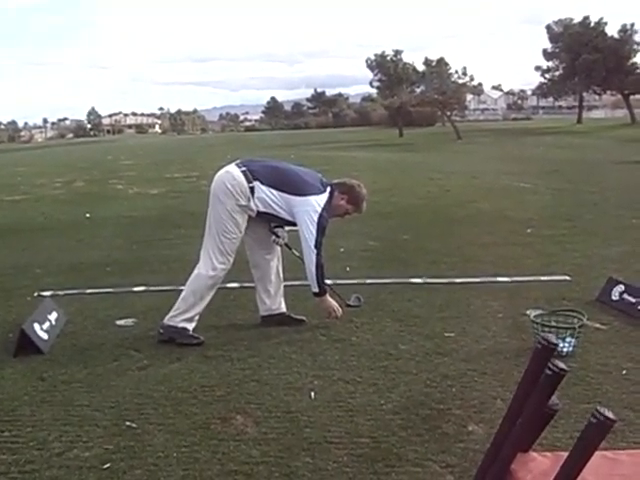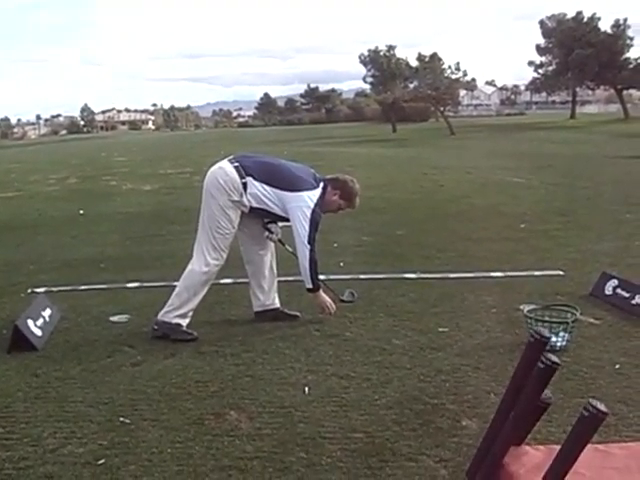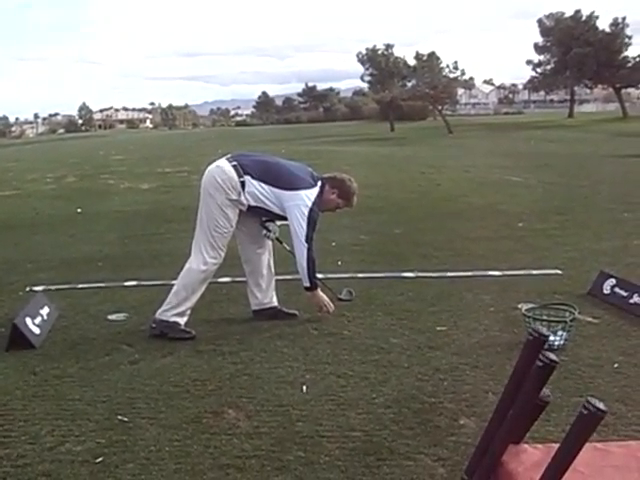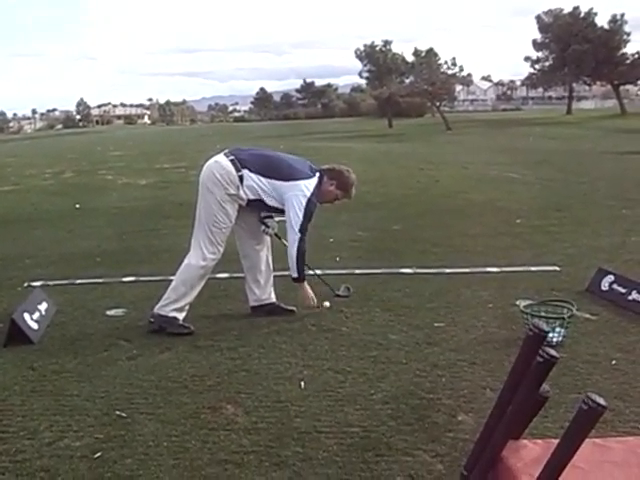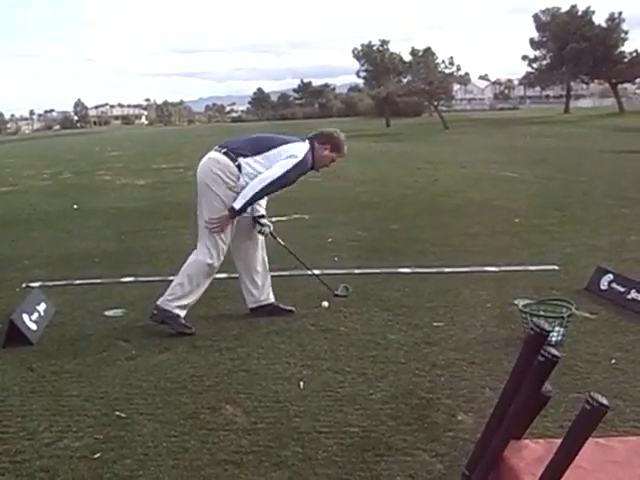
dt=0.3s
person 1, frame 1
left shoulder: (320, 186)
right shoulder: (315, 205)
right elbow: (312, 252)
left wrist: (277, 225)
right wrist: (322, 296)
left hip: (238, 180)
right hip: (235, 187)
left knee: (266, 249)
right knee: (217, 262)
left ankle: (272, 311)
right ankle: (175, 325)
person 1, frame 2
left shoulder: (313, 181)
right shoulder: (308, 201)
right elbow: (306, 248)
left wrist: (270, 221)
right wrist: (316, 291)
left hip: (231, 175)
right hip: (227, 183)
left knee: (261, 244)
right knee: (210, 258)
left ankle: (266, 306)
right ankle: (169, 321)
person 1, frame 3
left shoulder: (311, 180)
right shoulder: (305, 200)
right elbow: (303, 247)
left wrist: (267, 219)
right wrist: (314, 291)
left hip: (228, 174)
right hip: (226, 182)
left knee: (257, 243)
right knee: (208, 257)
left ankle: (264, 305)
right ankle: (166, 319)
person 1, frame 4
left shoulder: (307, 173)
right shoulder: (305, 190)
right elbow: (295, 237)
left wrist: (265, 215)
right wrist: (301, 283)
left hip: (226, 170)
right hip: (224, 177)
left knee: (256, 239)
right knee: (207, 252)
left ankle: (262, 301)
right ankle: (165, 314)
person 1, frame 5
left shoulder: (297, 148)
right shoulder: (302, 157)
right elbow: (264, 183)
left wrist: (258, 214)
right wrist: (232, 214)
left hip: (219, 166)
right hip: (221, 171)
left knee: (249, 238)
right knee: (211, 250)
left ankle: (260, 301)
right ankle: (169, 308)
